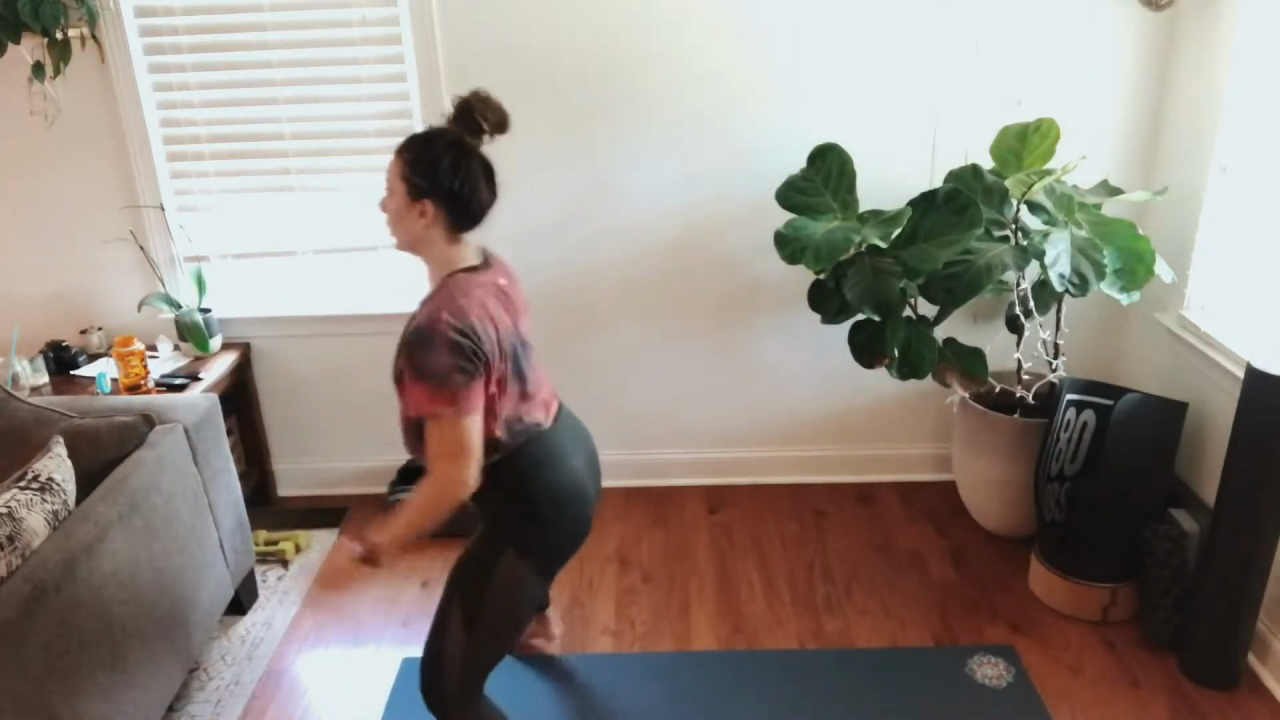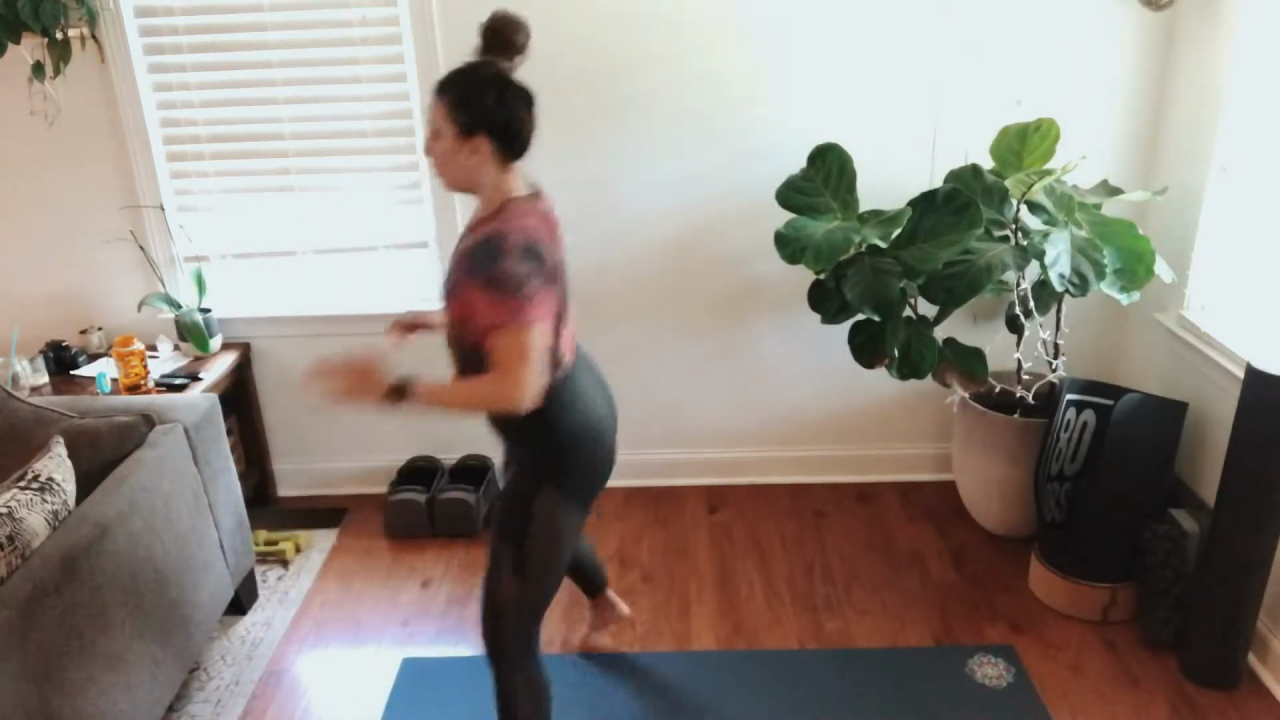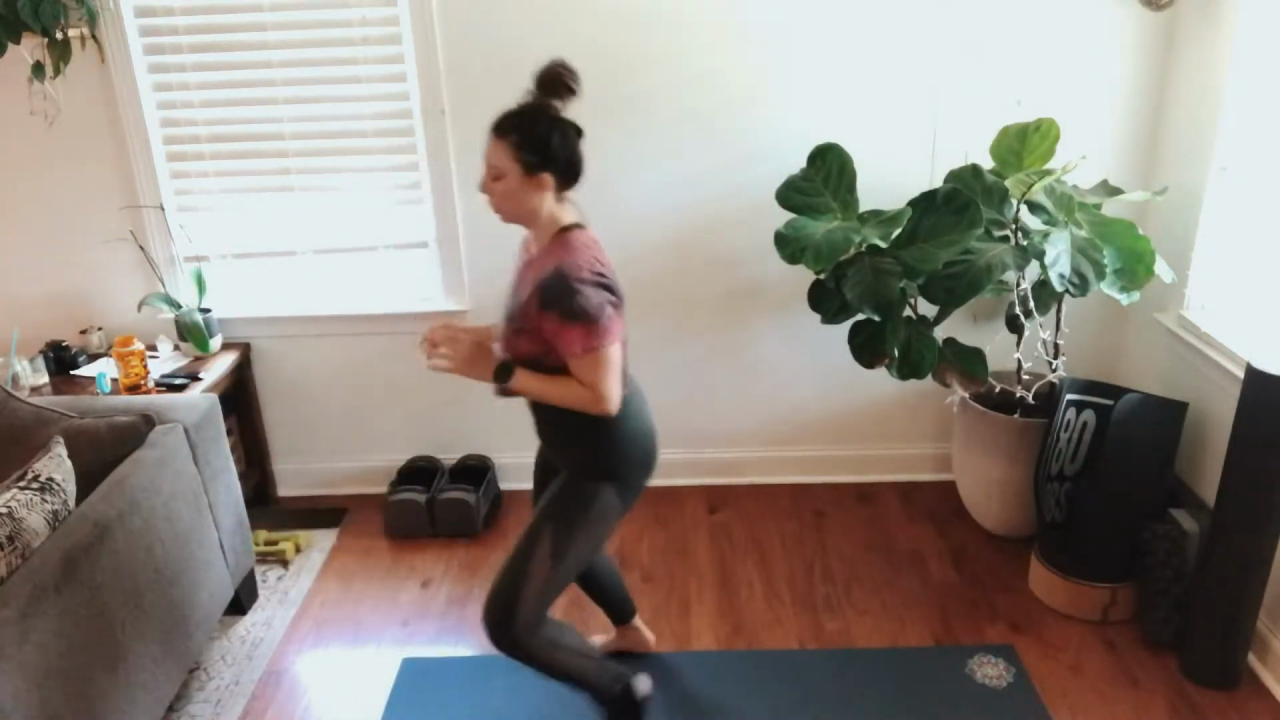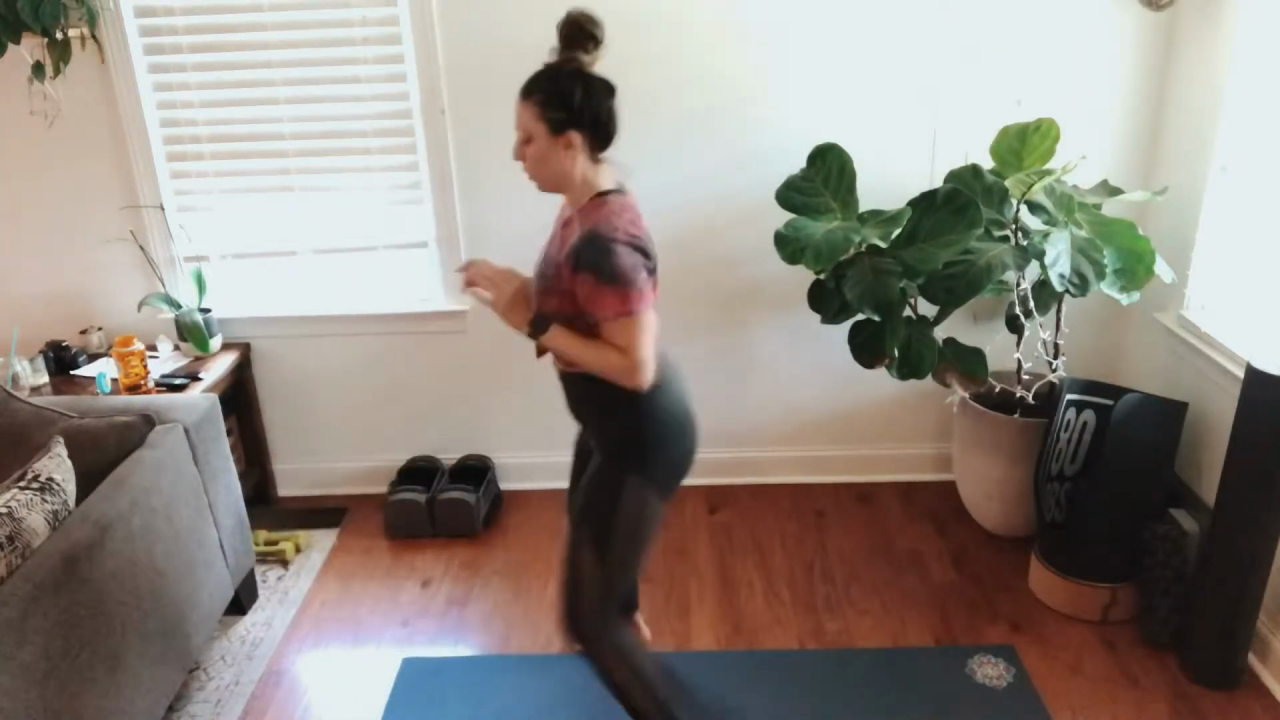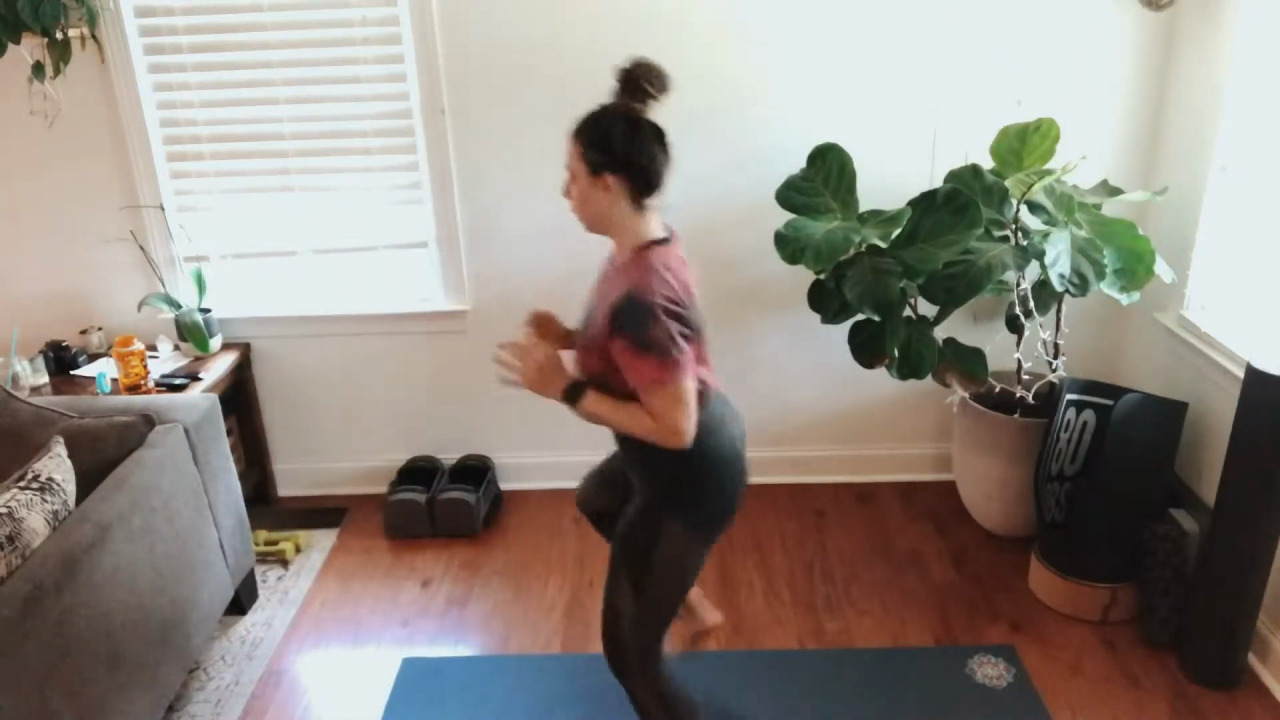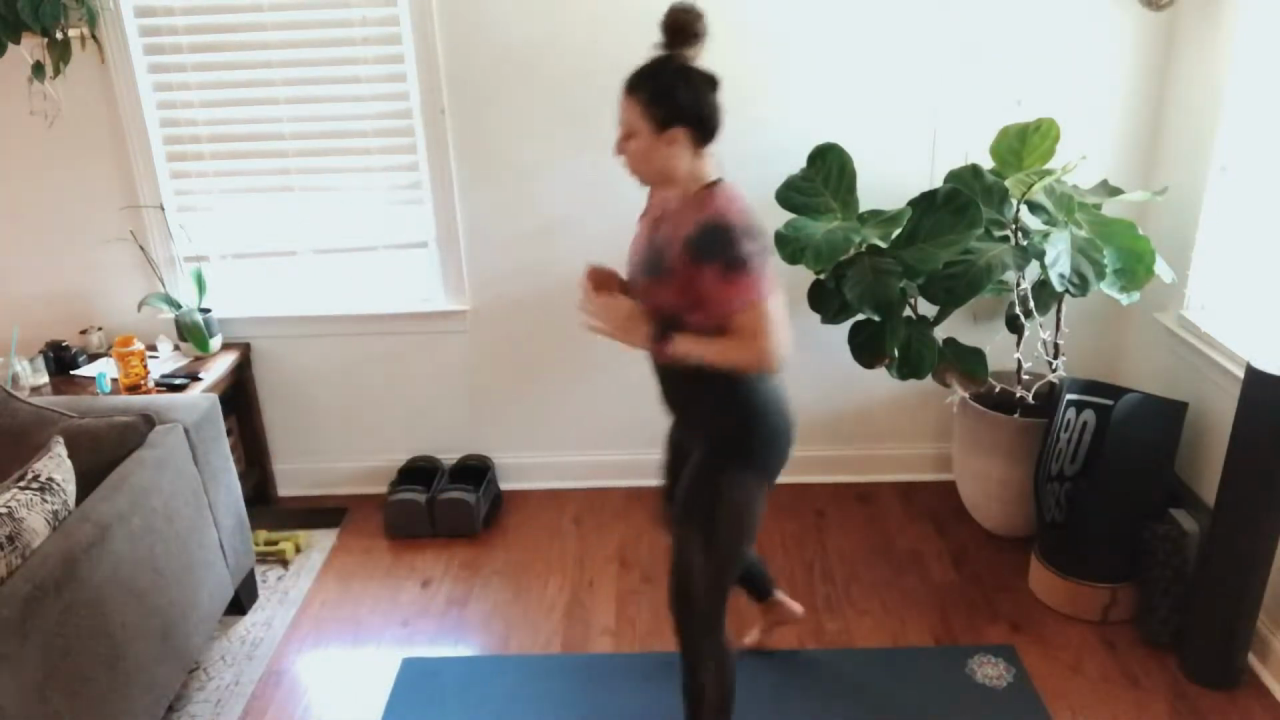
dt=0.2s
person 1, frame 1
left shoulder: (439, 329)
right shoulder: (489, 269)
left elbow: (454, 480)
left wrist: (369, 550)
left hip: (541, 497)
right hip: (568, 455)
right knee: (513, 561)
right ankle: (538, 623)
person 1, frame 2
left shoulder: (503, 246)
right shoulder: (527, 207)
left elbow: (518, 391)
left wrist: (394, 388)
right wrist: (442, 320)
left hip: (555, 439)
right hip: (578, 408)
left knee: (508, 637)
right knee: (527, 514)
right ankle: (606, 602)
person 1, frame 3
left shoulder: (570, 277)
right shoulder: (547, 239)
left elbow: (603, 396)
left wrist: (496, 372)
right wrist: (485, 337)
left hip: (607, 454)
right hip: (573, 441)
left knee: (510, 620)
right knee: (566, 546)
right ankle: (631, 629)
person 1, frame 4
left shoulder: (605, 239)
right shoulder: (587, 206)
left elbow: (636, 368)
left wrist: (533, 324)
right wrist: (521, 293)
left hip: (643, 436)
right hip: (612, 424)
left knee: (592, 624)
right knee: (591, 530)
right ankle: (629, 625)
person 1, frame 5
left shoulder: (643, 296)
right shoulder: (643, 247)
left elbow: (674, 431)
left wrist: (566, 389)
right wrist: (572, 340)
left hip: (693, 476)
right hip: (678, 457)
left knee: (628, 650)
right knee: (595, 499)
right ankle: (688, 598)
person 1, frame 6
left shoulder: (721, 227)
right shoulder: (666, 200)
left elbow: (767, 351)
left wrist: (652, 336)
right wrist: (624, 293)
left hip: (739, 425)
right hip: (701, 414)
left knee: (694, 613)
right knee: (689, 517)
right ankle: (774, 602)
